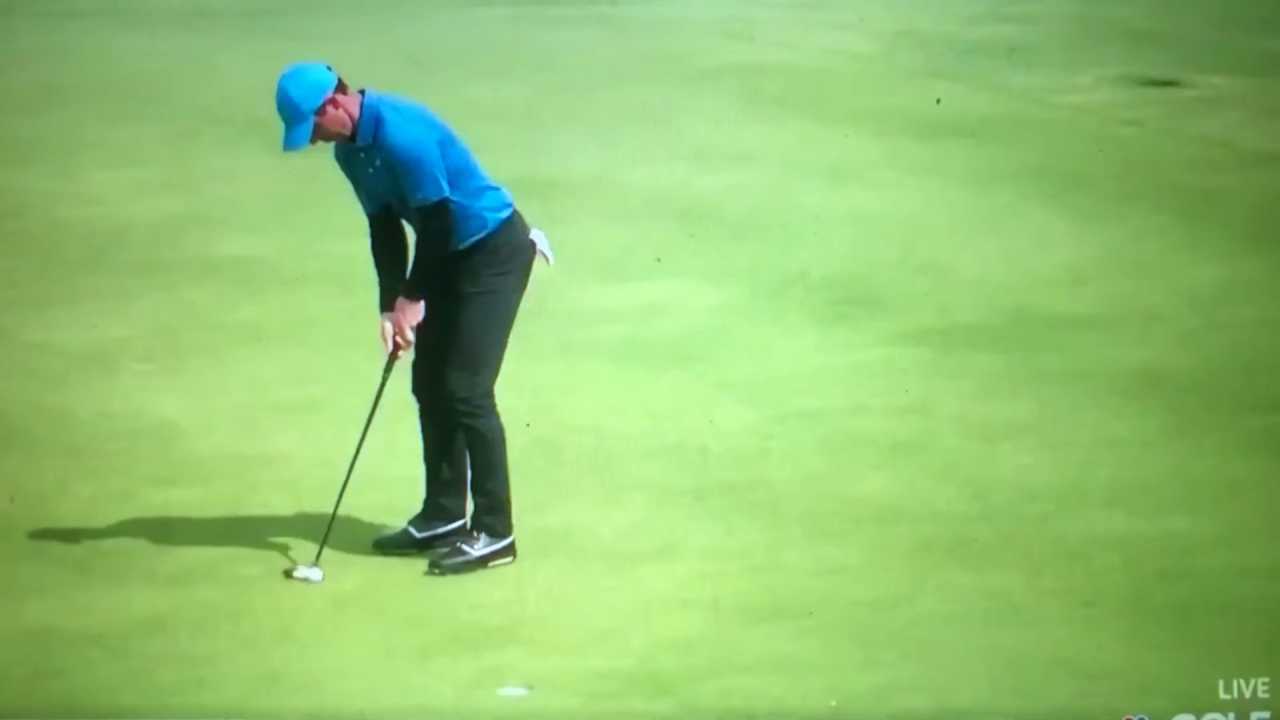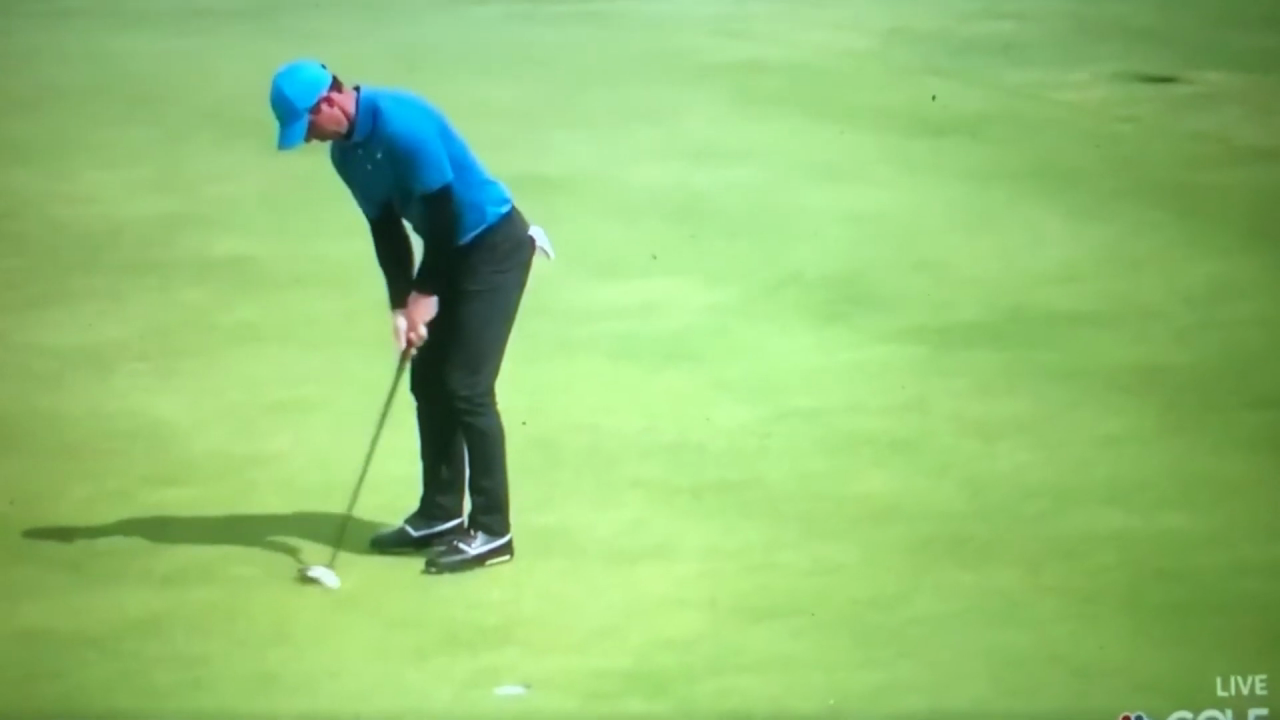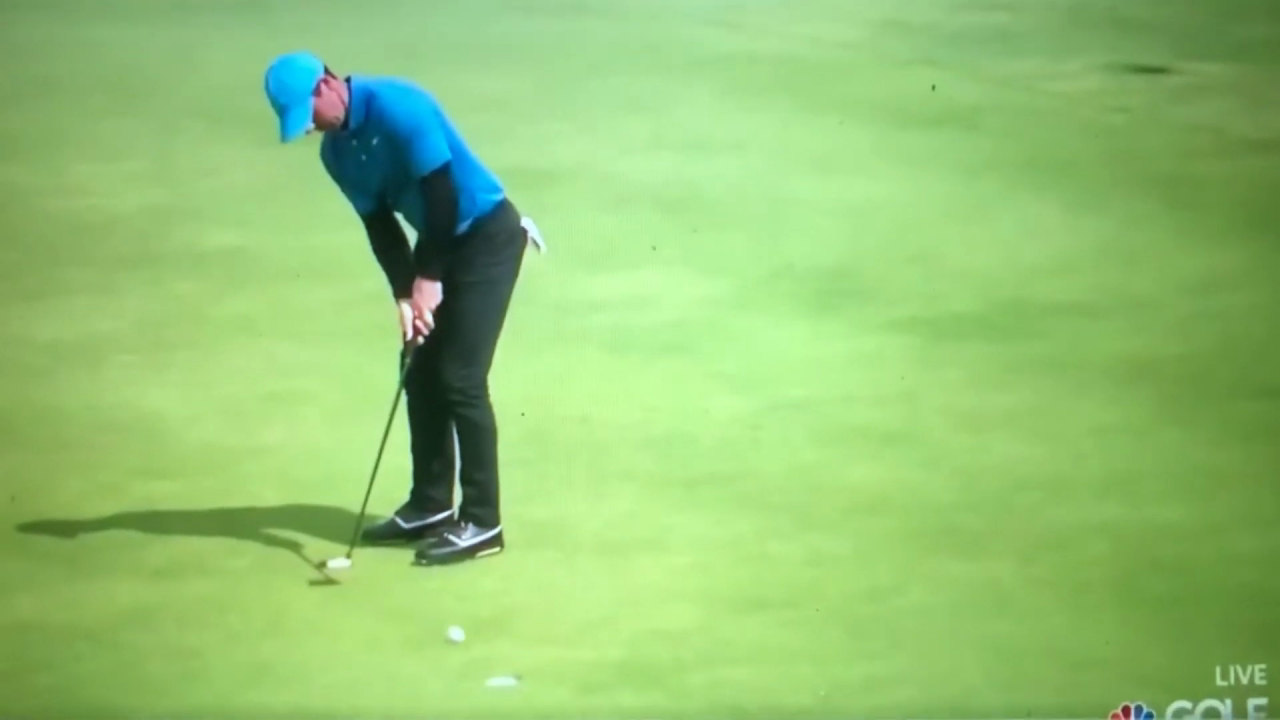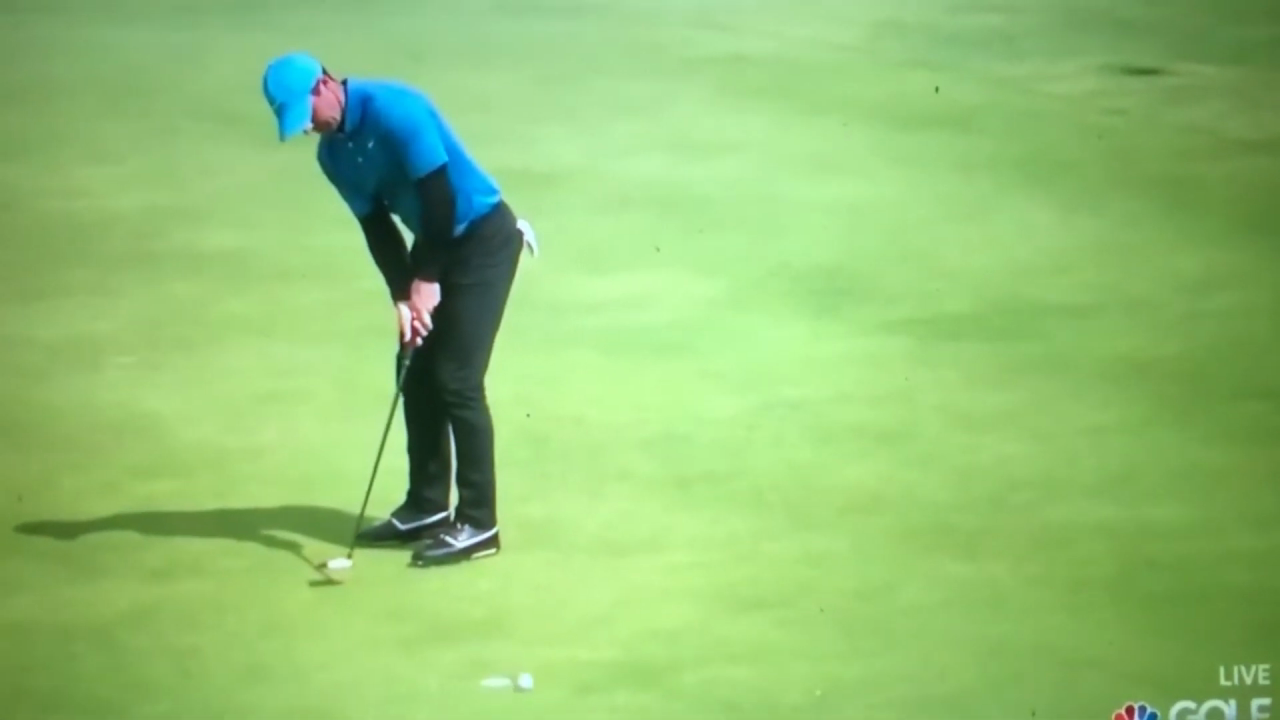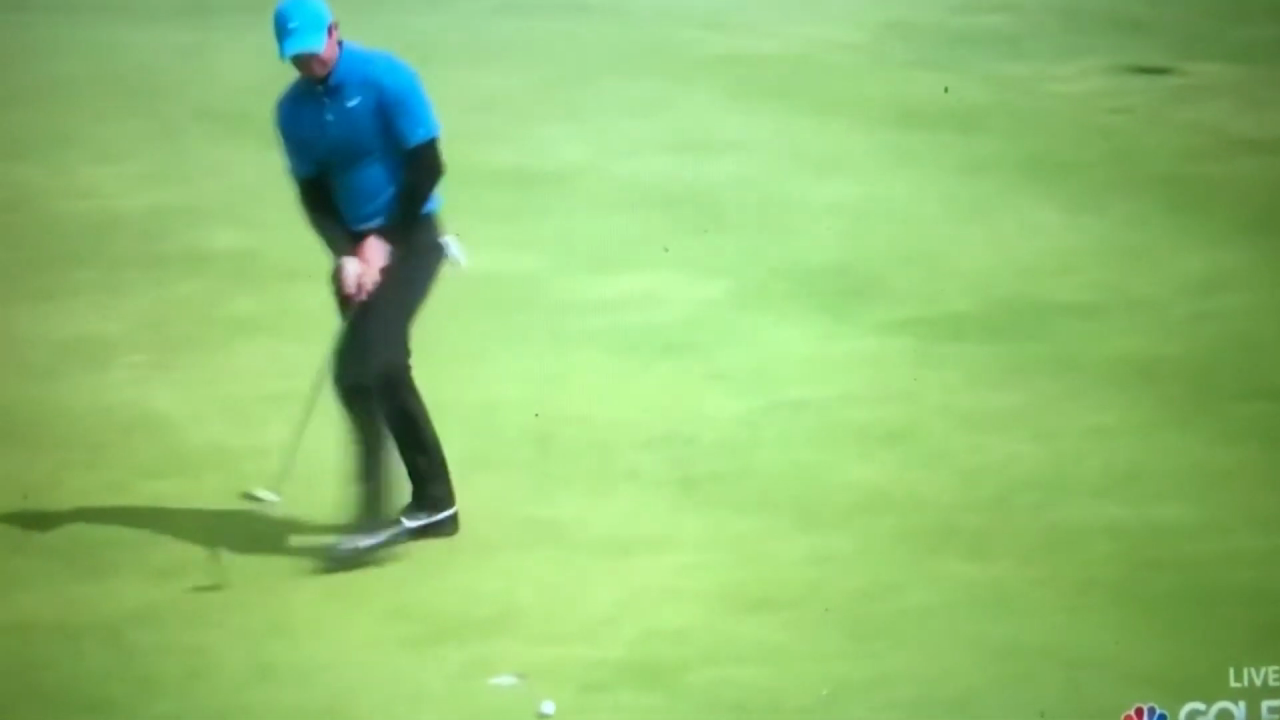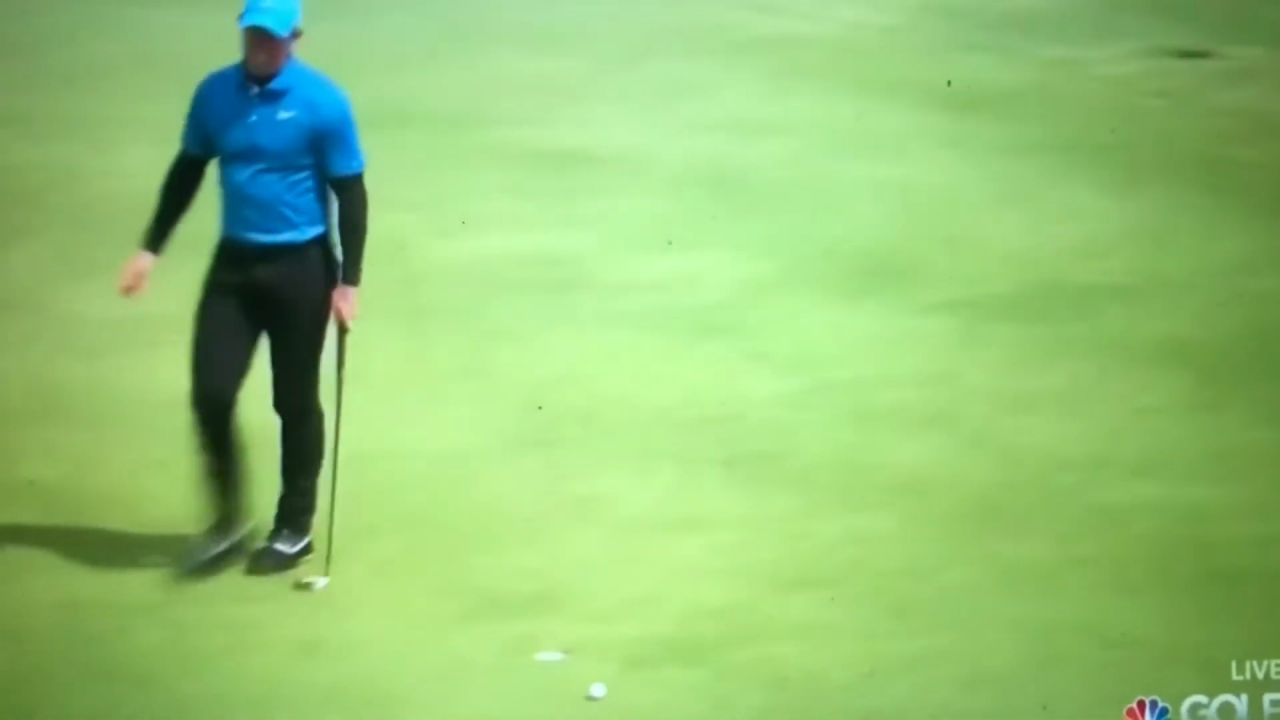
dt=0.7s
person 1, frame 1
left shoulder: (401, 131)
right shoulder: (349, 151)
left elbow: (436, 219)
right elbow: (384, 228)
left wrist: (413, 298)
right wrist: (390, 307)
left hip: (494, 249)
right hip: (449, 254)
left knee: (466, 390)
right knee: (430, 385)
left ankle: (494, 532)
right ankle: (444, 514)
person 1, frame 2
left shoulder: (399, 121)
right shoulder: (346, 154)
left elbow: (443, 210)
right elbow: (386, 228)
left wrist: (426, 293)
right wrist: (401, 304)
left hip: (493, 245)
right hip: (450, 251)
left knee: (467, 387)
right knee: (428, 381)
left ankle: (492, 530)
right ankle: (441, 512)
person 1, frame 3
left shoulder: (395, 105)
right shoulder: (335, 151)
left elbow: (442, 191)
right elbow: (379, 224)
left wrist: (428, 278)
right wrist: (404, 294)
left hip: (486, 234)
right hip: (439, 240)
left knee: (460, 379)
right knee: (420, 374)
left ankle: (482, 522)
right ankle: (431, 505)
person 1, frame 4
left shoulder: (393, 108)
right shoulder: (332, 152)
left elbow: (440, 195)
right elbow: (377, 226)
left wrist: (426, 279)
right wrist: (403, 296)
left hip: (483, 237)
right hip: (435, 245)
left knee: (456, 380)
right knee: (417, 375)
left ankle: (478, 523)
right ankle: (427, 505)
person 1, frame 5
left shoulder: (386, 78)
right shoulder: (292, 109)
left elbow: (428, 166)
right elbow: (313, 194)
left wrist: (384, 240)
right wrist: (344, 254)
left hip: (408, 240)
right hip: (358, 248)
left knee: (356, 370)
right knee: (387, 375)
left ankle: (373, 513)
right ankle: (434, 502)
person 1, frame 6
left shoulder: (323, 103)
right shoulder: (213, 94)
left elbow: (351, 195)
right elbow: (186, 170)
left wrist: (347, 281)
right wrist: (151, 248)
left hip: (301, 265)
right hip: (234, 264)
left knee: (295, 401)
right knee: (210, 395)
left ankle: (295, 526)
right ankle: (228, 520)
